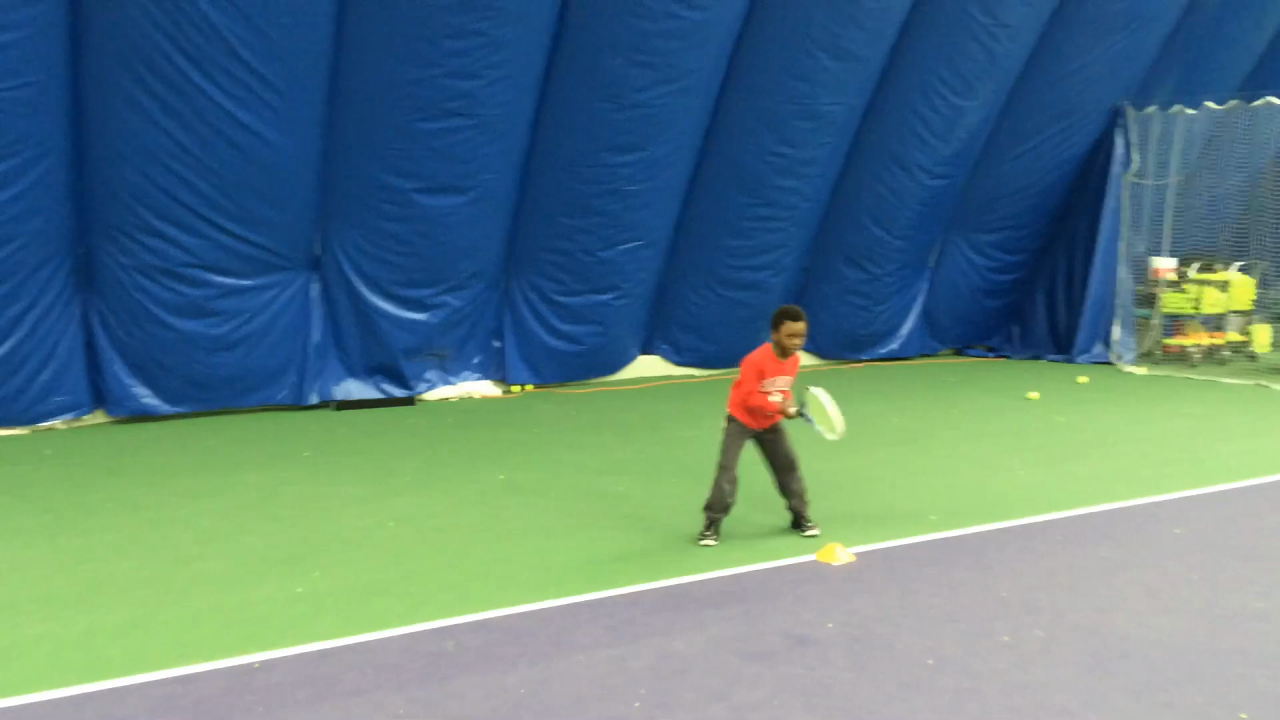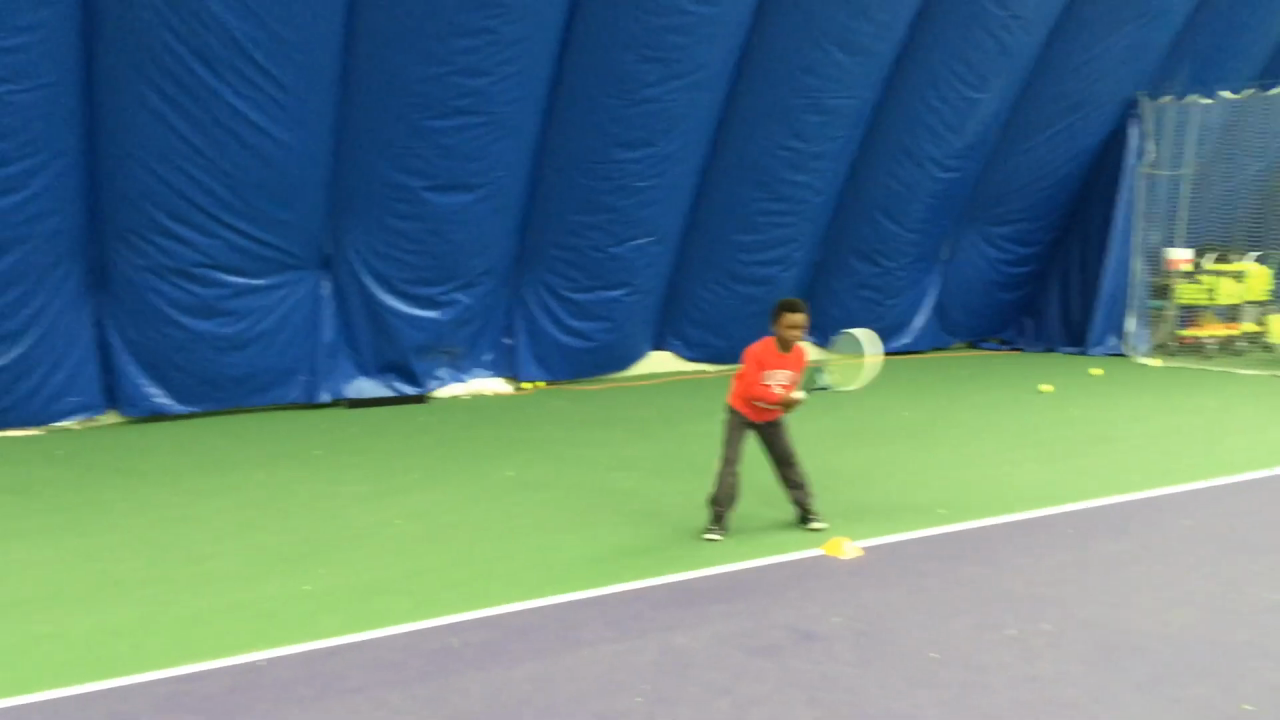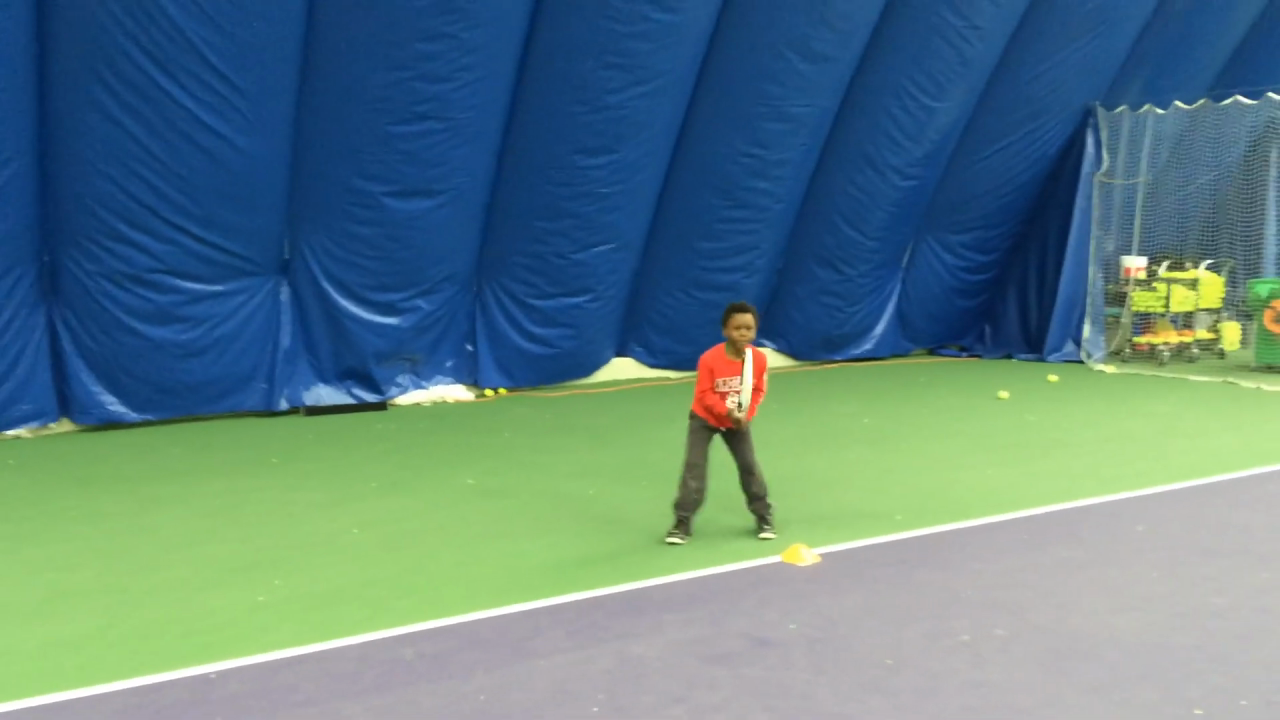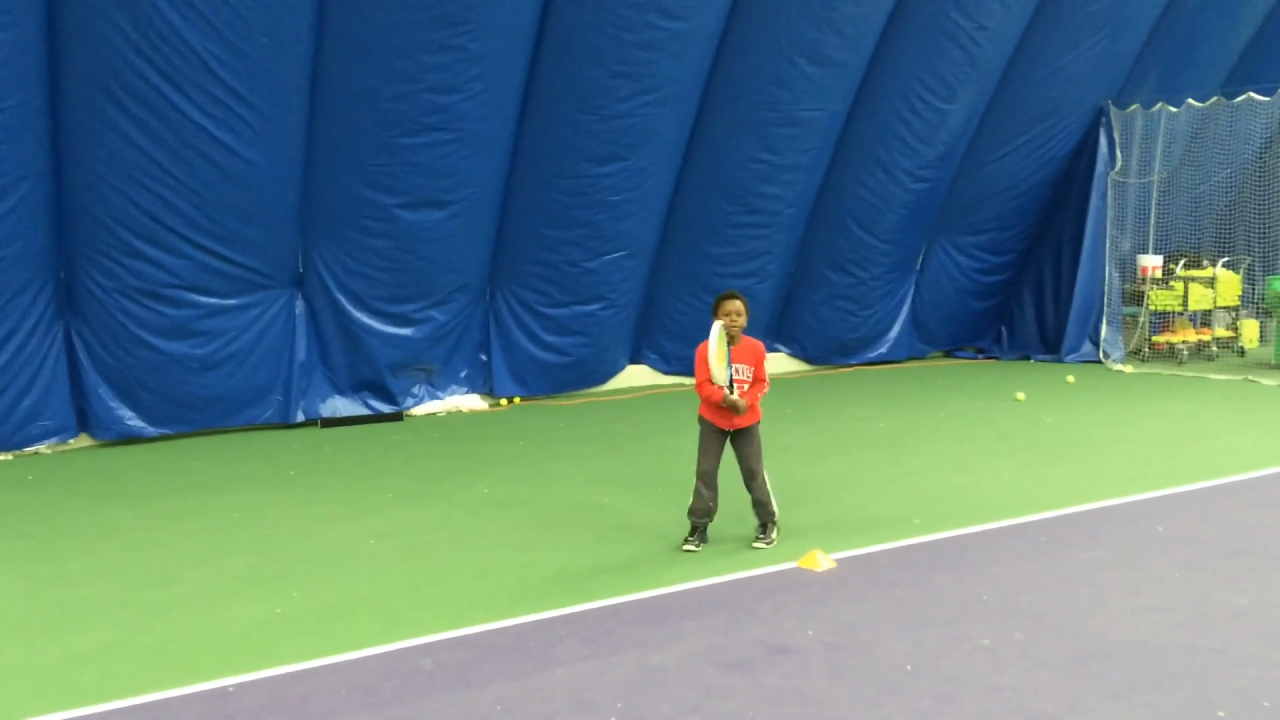
dt=0.3s
person 1, frame 1
left shoulder: (794, 359)
right shoulder: (756, 360)
right elbow: (747, 396)
left wrist: (788, 406)
right wrist: (779, 408)
left hip: (770, 422)
right hip: (741, 420)
left knee: (788, 463)
right knee: (727, 468)
left ankle: (800, 515)
right ankle: (712, 522)
person 1, frame 2
left shoulder: (798, 354)
right shoulder: (756, 352)
left elbow: (791, 383)
right elbow: (750, 389)
left wrist: (791, 398)
right wrist: (780, 398)
left hip: (772, 415)
right hip: (742, 412)
left knee: (787, 458)
right knee: (729, 461)
left ankle: (805, 508)
right ankle: (718, 517)
person 1, frame 3
left shoulder: (759, 359)
right shoulder: (709, 359)
left elbow: (758, 392)
right elbow: (704, 395)
left wrist: (745, 414)
right wrist: (727, 412)
left hip: (737, 421)
right hip: (704, 418)
left knee: (749, 467)
right knee: (694, 466)
left ankle: (763, 516)
right ankle: (683, 522)
person 1, frame 4
left shoulder: (756, 348)
right shoulder: (705, 350)
left elbow: (762, 383)
right elbow: (702, 386)
left wrist: (746, 401)
right wrist: (724, 399)
left hip: (747, 421)
right hip: (712, 421)
left knee: (754, 471)
right knee: (705, 473)
left ankle: (768, 523)
right ankle: (699, 528)
